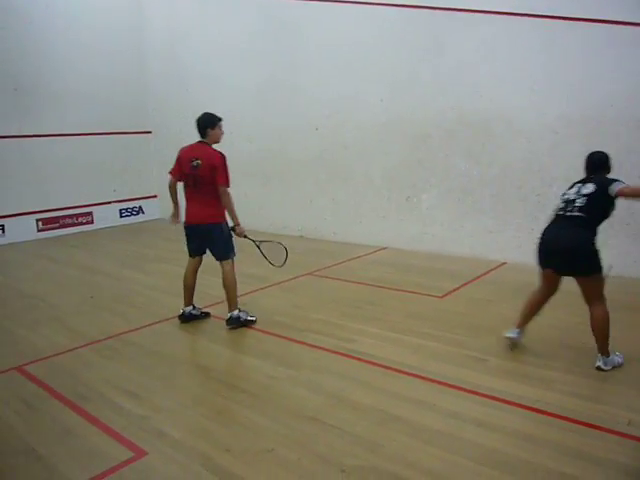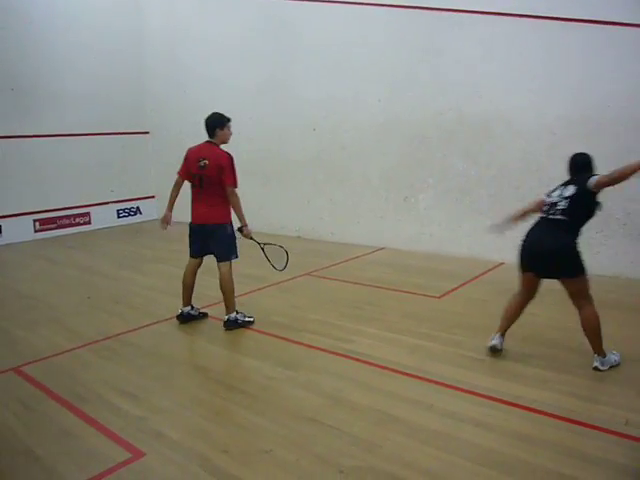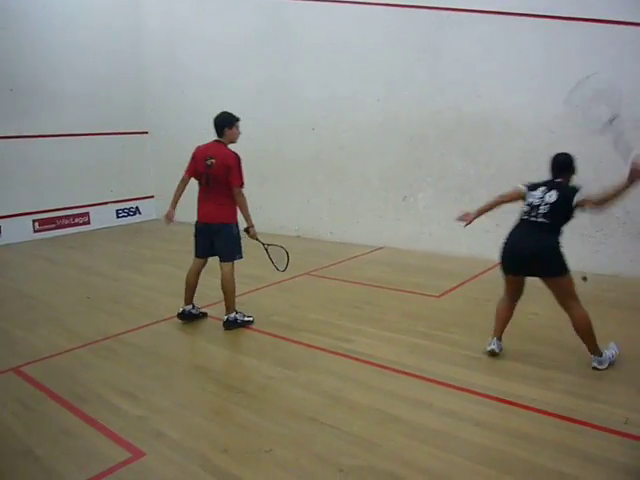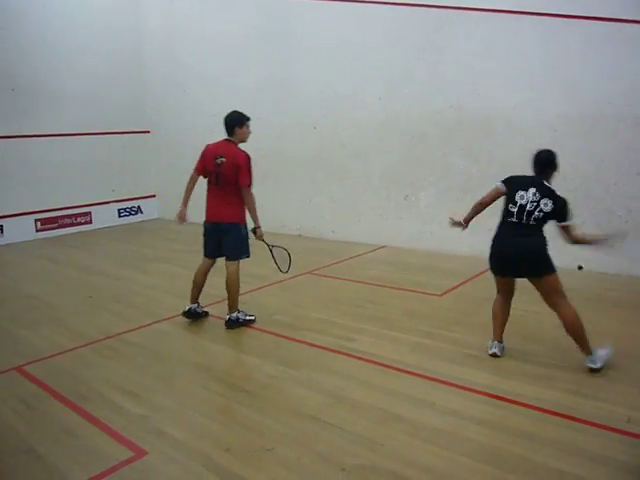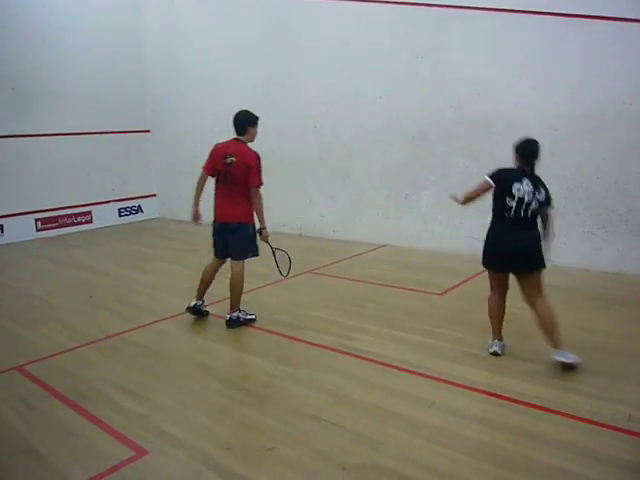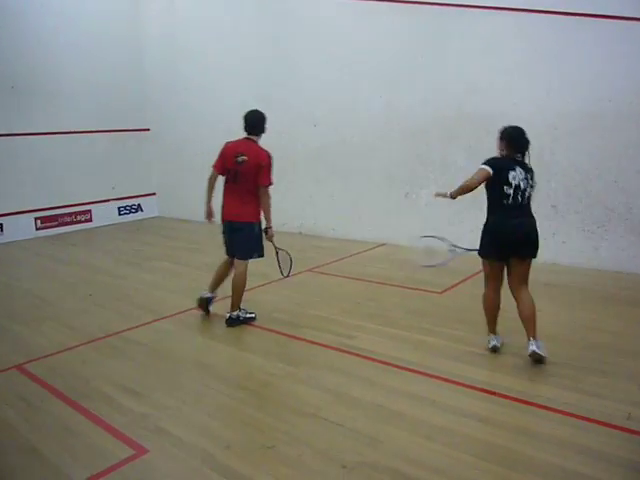
dt=0.1s
person 1, frame 1
left shoulder: (576, 187)
right shoulder: (606, 185)
left hip: (550, 239)
right hip: (578, 245)
left knee: (546, 289)
right knee: (596, 302)
left ankle: (516, 332)
right ankle: (605, 357)
person 1, frame 2
left shoulder: (558, 189)
right shoulder: (587, 186)
left elbow: (533, 207)
right elbow: (610, 178)
left wrist: (509, 221)
left hip: (532, 242)
right hip: (561, 247)
left knee: (524, 294)
right knee: (584, 304)
left ankle: (498, 338)
right ankle: (601, 357)
person 1, frame 3
left shoulder: (535, 188)
right shoulder: (570, 194)
left elbow: (503, 198)
right elbow: (597, 201)
left wrist: (475, 214)
left hip: (514, 246)
right hip: (545, 250)
left knee: (510, 296)
right knee: (573, 305)
left ankle: (495, 342)
right ankle: (598, 356)
person 1, frame 4
left shoulder: (515, 181)
right shoulder: (556, 201)
left elbow: (484, 201)
right elbow: (572, 237)
left wrist: (466, 220)
right wrist: (595, 239)
left hip: (502, 247)
right hip: (532, 251)
left knee: (504, 295)
right knee: (560, 303)
left ankle: (496, 344)
right ankle: (592, 356)
person 1, frame 5
left shoulder: (503, 174)
right shoulder: (542, 188)
left elbow: (472, 196)
right elbow: (546, 225)
left wrist: (462, 200)
right wrist: (542, 239)
left hip: (500, 243)
right hip: (528, 244)
left knee: (497, 291)
right knee: (536, 298)
left ankle: (496, 342)
right ankle: (560, 351)
person 1, frame 6
left shoulder: (494, 163)
right shoulder: (528, 171)
left elbow: (473, 183)
left wrist: (452, 194)
left hip: (497, 231)
right hip: (527, 231)
left knee: (492, 286)
right knee: (520, 288)
left ankle: (493, 337)
right ankle: (533, 342)
person 2, frame 1
left shoulder: (184, 153)
right shoulder: (217, 157)
left elbow: (172, 183)
right elbow: (223, 193)
left wrist: (175, 208)
right wrist: (237, 223)
left hip: (192, 219)
right hip: (214, 220)
left knee: (193, 261)
right knee: (227, 264)
left ankle: (188, 309)
right ankle: (234, 313)
person 2, frame 2
left shoulder: (192, 153)
right shoulder: (224, 158)
left elbow: (178, 183)
right elbow: (230, 193)
left wrist: (168, 210)
right wrist: (243, 224)
left hip: (197, 219)
right hip: (219, 221)
left knee: (194, 262)
right knee: (225, 265)
left ankle: (186, 309)
right ankle: (231, 315)
person 2, frame 3
left shoulder: (200, 151)
right shoulder: (231, 157)
left elbow: (184, 181)
right elbow: (237, 193)
left wrist: (172, 208)
right wrist: (250, 224)
left hip: (203, 219)
right hip: (225, 220)
left knee: (198, 262)
right knee: (227, 266)
left ankle: (187, 308)
right ankle: (230, 315)
person 2, frame 4
left shoulder: (209, 150)
right shoulder: (241, 157)
left elbow: (193, 179)
right elbow: (246, 193)
left wrist: (183, 207)
right wrist: (257, 225)
left hip: (212, 218)
right hip: (234, 220)
left knee: (207, 261)
right knee: (233, 265)
left ankle: (192, 306)
right ankle: (233, 314)
person 2, frame 5
left shoulder: (218, 149)
right shoulder: (251, 156)
left elbow: (202, 179)
right elbow: (255, 194)
left wrist: (196, 207)
right wrist: (262, 225)
left hip: (220, 216)
right hip: (241, 219)
left knee: (217, 260)
right knee: (237, 264)
left ankle: (197, 302)
right ankle: (234, 314)
person 2, frame 6
left shoulder: (229, 148)
right shoulder: (263, 155)
left elbow: (213, 177)
right elbow: (263, 193)
left wrist: (209, 205)
right wrist: (269, 225)
left hip: (228, 215)
right hip: (248, 218)
left knee: (230, 259)
right knee: (242, 263)
left ankle: (208, 295)
right ankle: (235, 313)
